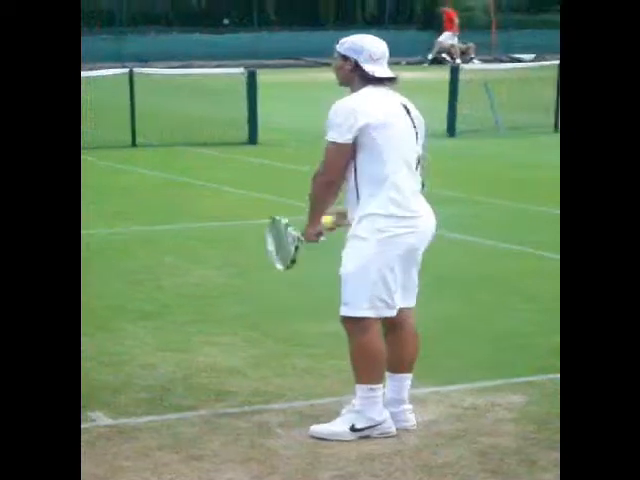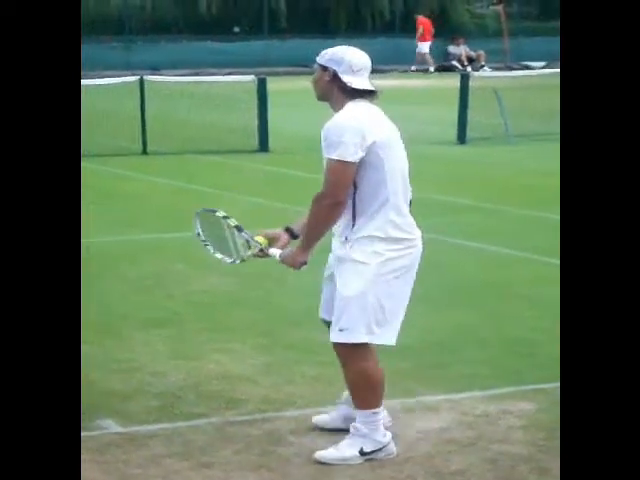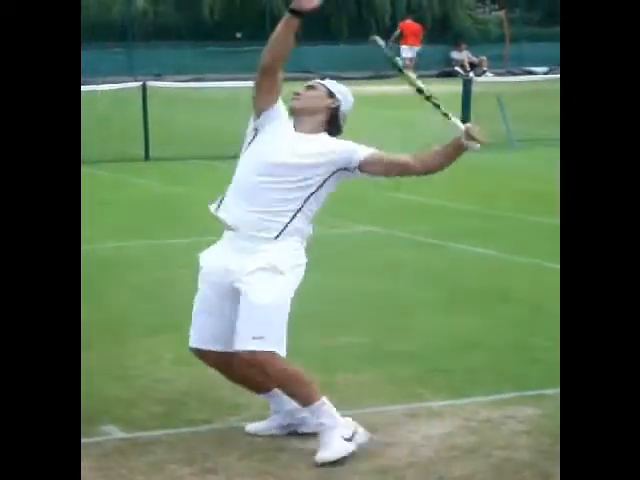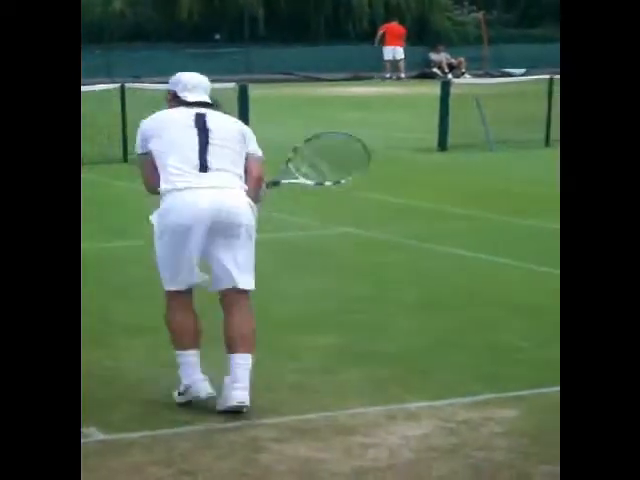
dt=1s
person 1, frame 1
left shoulder: (349, 107)
right shoulder: (404, 107)
left elbow: (329, 176)
left wrist: (314, 219)
right wrist: (355, 209)
left hip: (382, 228)
right hip: (412, 220)
left knee: (361, 317)
right knee: (398, 314)
left ankle: (371, 414)
right ankle: (396, 405)
person 1, frame 2
left shoulder: (346, 124)
right shoulder: (363, 118)
left elbow: (332, 199)
right elbow: (336, 199)
left wrist: (302, 248)
right wrist: (291, 233)
left hip: (376, 249)
right hip: (363, 244)
left knee: (353, 341)
right knee: (340, 328)
left ankle: (372, 436)
right ankle: (356, 409)
person 1, frame 3
left shoulder: (338, 151)
right shoulder: (271, 122)
left elbow: (412, 165)
right elbow: (269, 67)
left wrist: (452, 146)
left hip: (272, 259)
right hip: (227, 251)
left knee: (259, 355)
right knee: (208, 349)
left ankle: (339, 427)
right ankle: (290, 412)
person 1, frame 4
left shoulder: (152, 123)
right shoulder: (236, 126)
left elbow: (151, 181)
right elbow: (257, 177)
left hip: (181, 207)
right hip: (233, 204)
left knee: (178, 295)
right knee: (237, 297)
left ankle: (191, 380)
right ankle: (238, 387)
